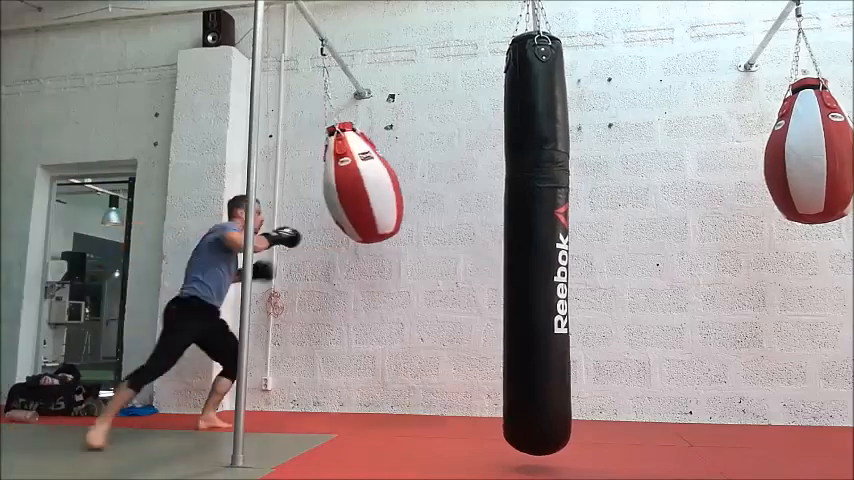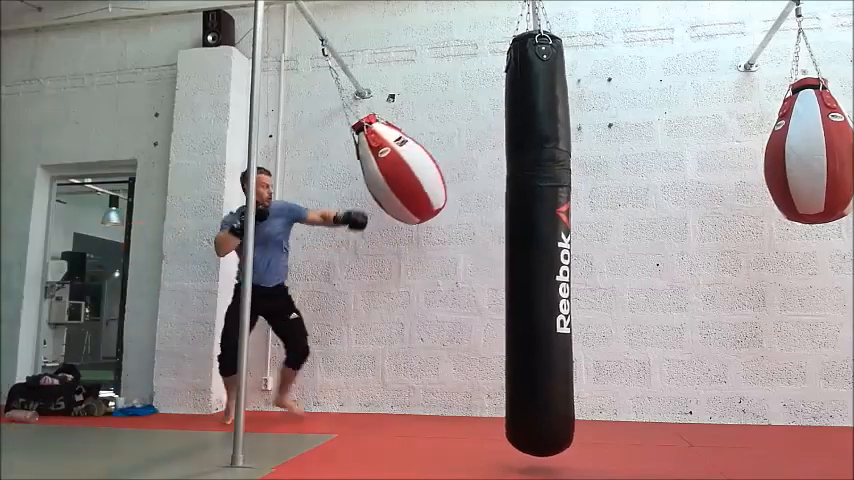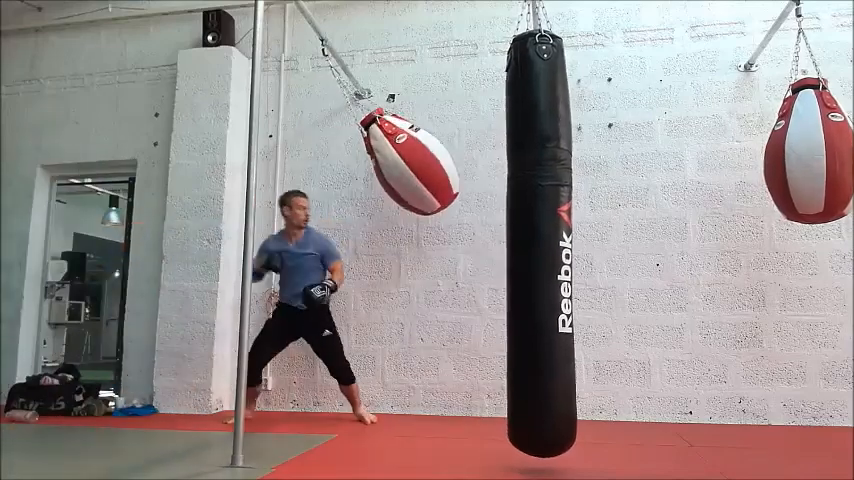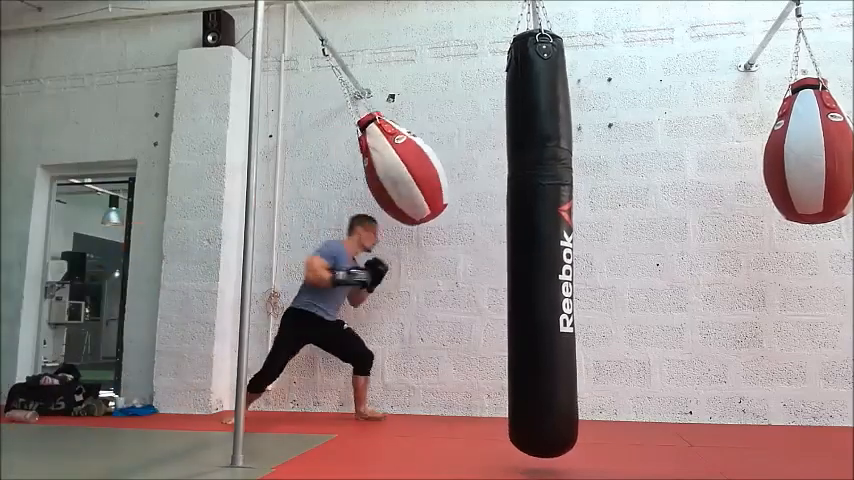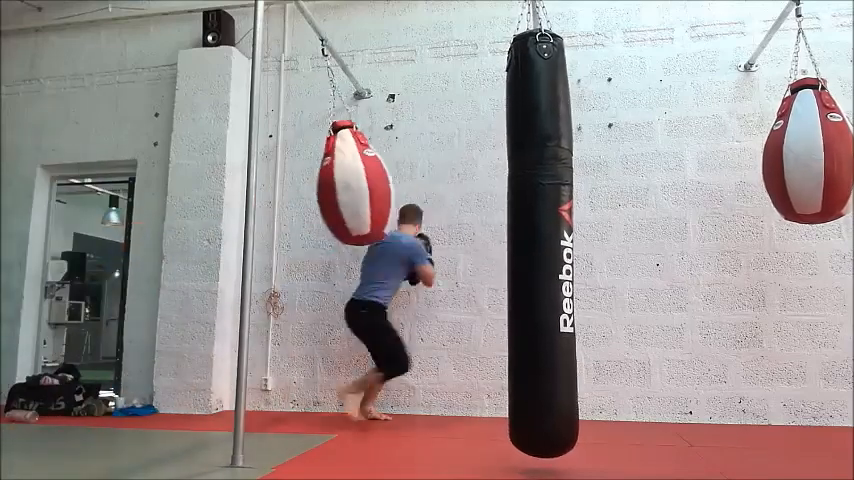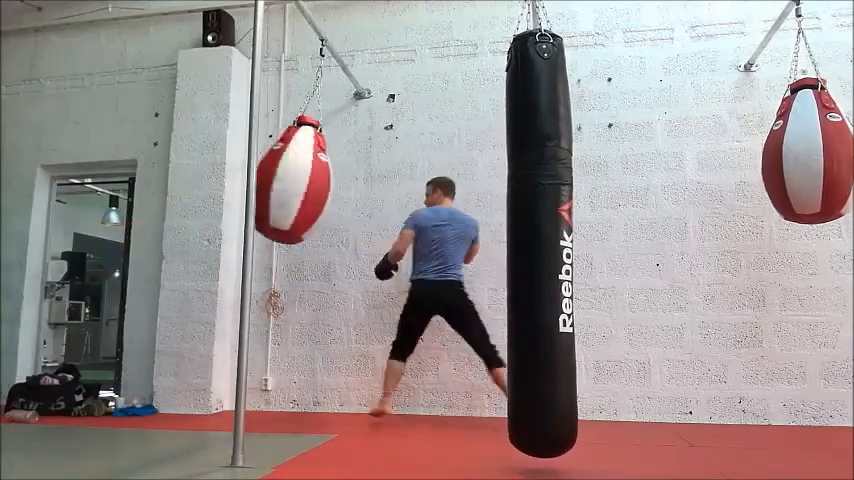
dt=0.2s
person 1, frame 1
left shoulder: (225, 242)
right shoulder: (228, 230)
right elbow: (246, 244)
left wrist: (248, 273)
right wrist: (275, 236)
left hip: (207, 314)
right hip: (189, 310)
left knee: (236, 360)
right knee: (154, 368)
left ankle: (208, 416)
right ankle: (103, 423)
person 1, frame 2
left shoulder: (284, 210)
right shoulder: (233, 219)
left elbow: (320, 217)
right elbow: (222, 250)
left wrist: (344, 218)
right wrist: (244, 224)
left hip: (277, 292)
right hip: (248, 293)
left knee: (298, 347)
right knee: (229, 350)
left ankle: (282, 396)
right ankle: (232, 405)
person 1, frame 3
left shoulder: (319, 240)
right shoulder: (271, 244)
left elbow: (338, 273)
right elbow: (254, 274)
left wrist: (326, 288)
right wrist: (261, 268)
left hip: (317, 314)
right hip: (287, 312)
left knee: (339, 367)
right knee: (254, 361)
left ankle: (358, 409)
right ankle: (247, 408)
person 1, frame 4
left shoulder: (353, 262)
right shoulder: (331, 248)
left elbow: (356, 301)
right elbow: (311, 274)
left wrist: (370, 282)
right wrist: (346, 277)
left hip: (327, 322)
right hip: (300, 319)
left knee: (363, 357)
right knee: (269, 373)
left ankle: (361, 409)
person 1, frame 5
left shoulder: (384, 240)
right shoulder: (413, 245)
right elbow: (428, 280)
right wrist: (426, 256)
left hip: (358, 308)
right hip: (369, 310)
left knee: (389, 362)
right knee: (399, 362)
left ankle: (366, 407)
right ankle: (350, 392)
person 1, frame 6
left shoulder: (419, 216)
right shoulder: (471, 223)
left elbow: (398, 249)
left wrist: (387, 264)
left hip: (422, 292)
right hip: (453, 292)
left knee: (401, 347)
right knee: (484, 347)
left ankle: (385, 402)
